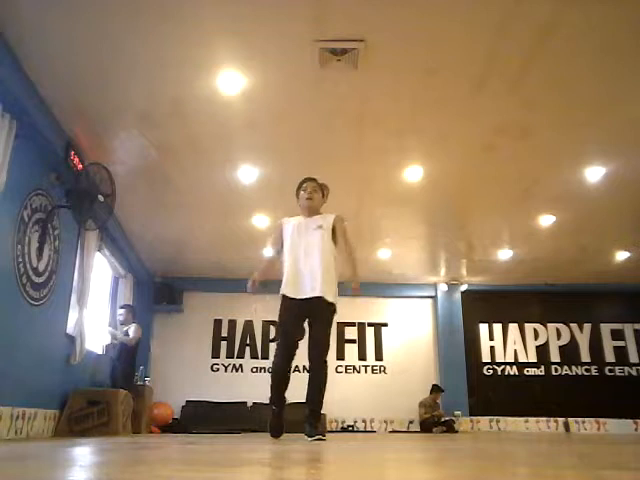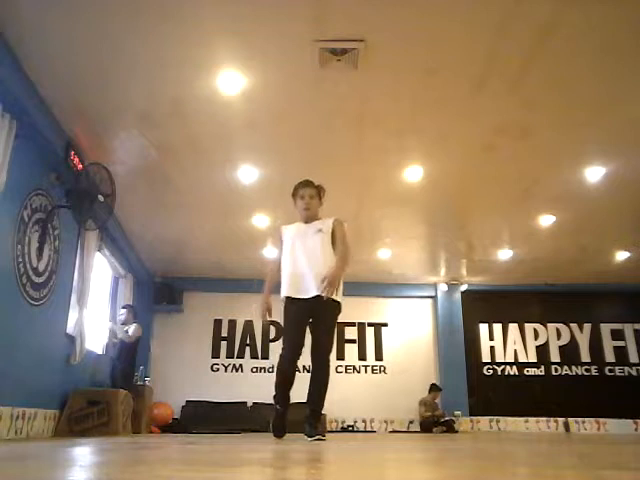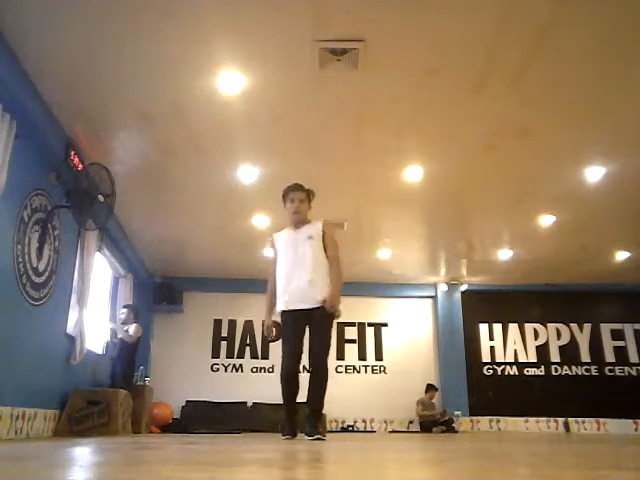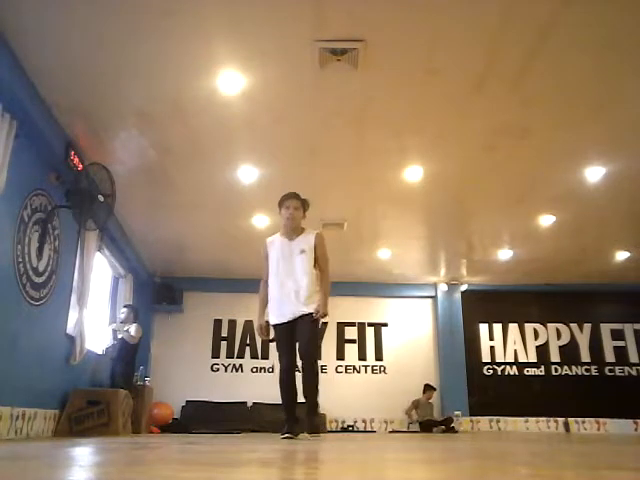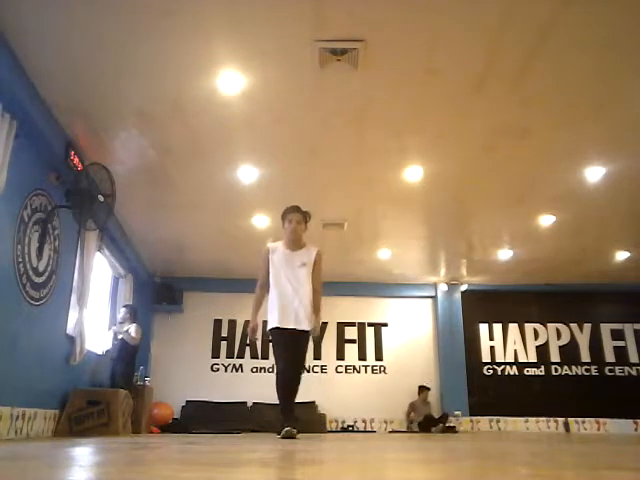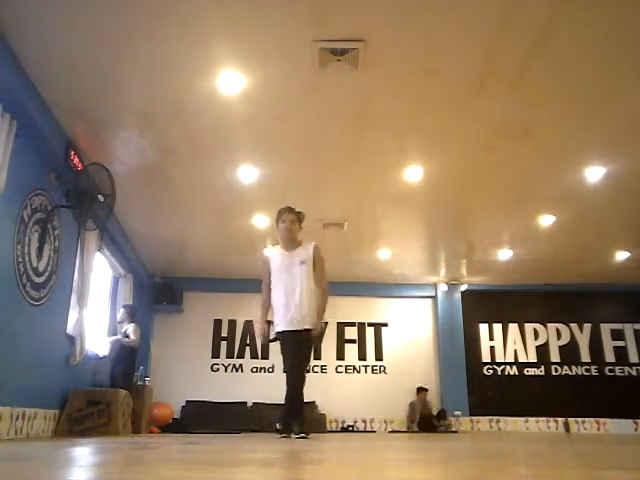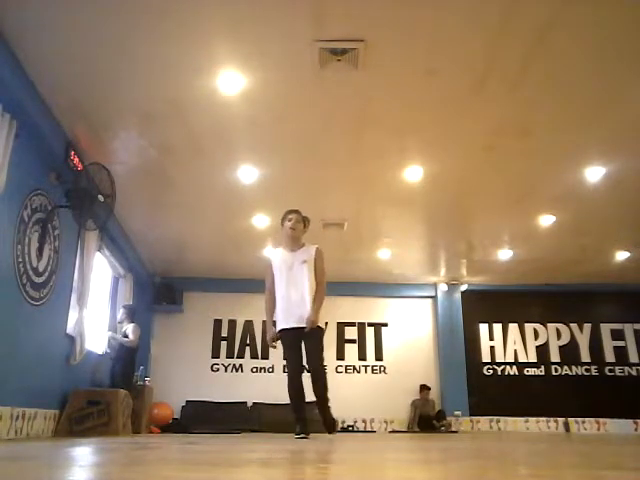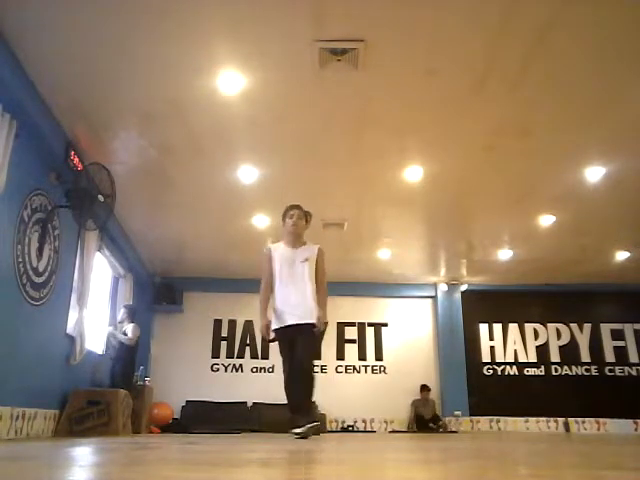
dt=0.4s
person 1, frame 1
left shoulder: (333, 221)
right shoulder: (286, 224)
left elbow: (345, 246)
right elbow: (274, 254)
left wrist: (353, 271)
right wrist: (258, 275)
left hip: (323, 294)
right hip: (292, 293)
left knee: (318, 357)
right knee: (283, 352)
left ankle: (313, 421)
right ankle: (277, 405)
person 1, frame 2
left shoulder: (333, 225)
right shoulder: (286, 231)
left elbow: (343, 252)
right elbow: (277, 265)
left wrist: (335, 273)
right wrist: (265, 296)
left hip: (326, 296)
right hip: (295, 295)
left knee: (321, 358)
right knee: (290, 352)
left ankle: (313, 421)
right ankle: (280, 407)
person 1, frame 3
left shoulder: (322, 228)
right shoulder: (277, 239)
left elbow: (334, 262)
right elbow: (273, 278)
left wrist: (336, 292)
right wrist: (268, 313)
left hip: (320, 303)
right hip: (290, 306)
left knee: (318, 361)
right knee: (289, 363)
left ankle: (314, 422)
right ankle: (290, 420)
person 1, frame 4
left shoulder: (314, 238)
right shoulder: (270, 244)
left elbow: (324, 273)
right elbow: (265, 281)
left wrist: (323, 301)
right wrist: (261, 316)
left hip: (308, 309)
right hip: (280, 314)
left knee: (309, 358)
right knee: (286, 367)
left ankle: (311, 413)
right ankle: (290, 422)
person 1, frame 5
left shoulder: (314, 254)
right shoulder: (271, 251)
left elbow: (316, 289)
right elbow: (262, 286)
left wrist: (317, 318)
right wrist: (253, 317)
left hip: (304, 322)
right hip: (278, 321)
left knee: (295, 371)
right knee: (284, 369)
left ankle: (286, 419)
right ankle: (288, 420)
person 1, frame 6
left shoulder: (312, 250)
right shoulder: (271, 256)
left elbow: (322, 285)
right elbow: (267, 291)
left wrist: (319, 316)
right wrist: (262, 322)
left hip: (308, 322)
right hip: (284, 323)
left knee: (299, 372)
right knee: (292, 372)
left ankle: (287, 420)
right ankle: (297, 422)
person 1, frame 7
left shoulder: (314, 252)
right shoulder: (273, 256)
left elbow: (321, 285)
right elbow: (270, 292)
left wrist: (314, 313)
right wrist: (270, 324)
left hip: (311, 320)
right hip: (286, 322)
left knee: (316, 367)
right knee: (293, 372)
left ankle: (324, 410)
right ankle: (300, 422)
person 1, frame 8
left shoulder: (315, 251)
right shoulder: (272, 251)
left elbow: (321, 285)
right elbow: (266, 285)
left wrist: (323, 312)
right wrist: (263, 315)
left hip: (308, 317)
right hip: (282, 320)
left knee: (304, 363)
right knee: (290, 370)
left ankle: (305, 416)
right ankle: (299, 417)
